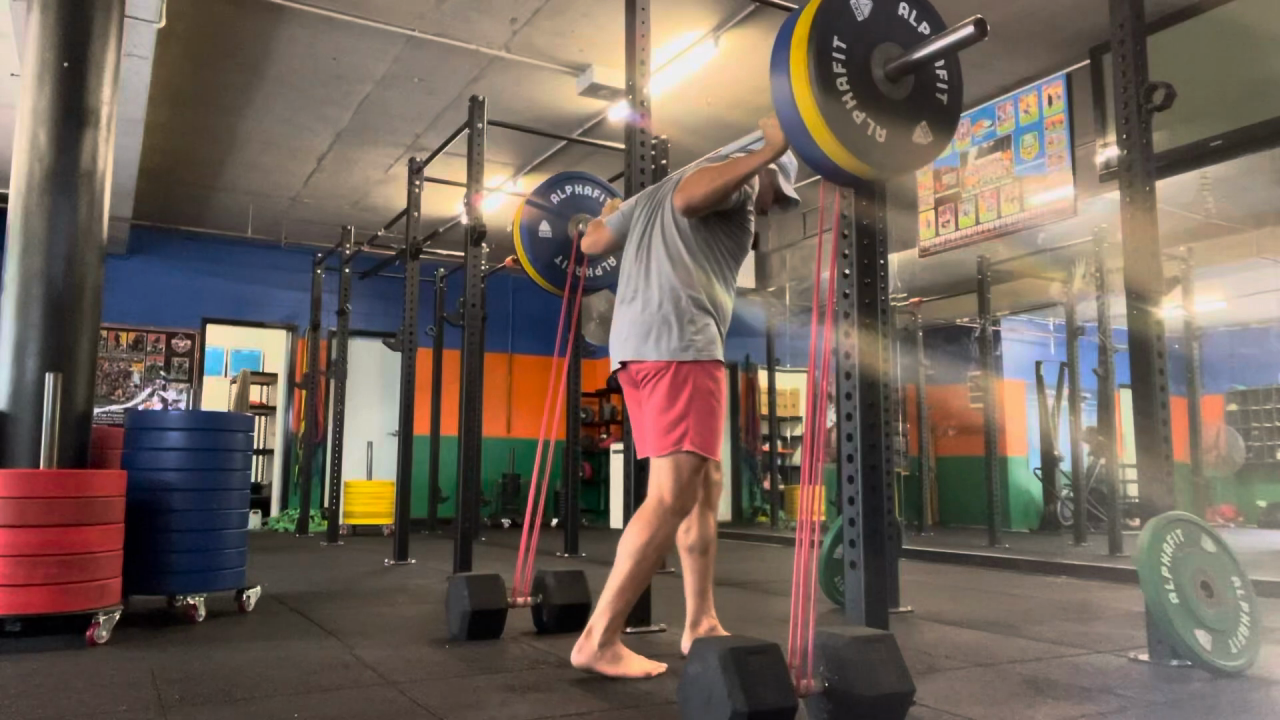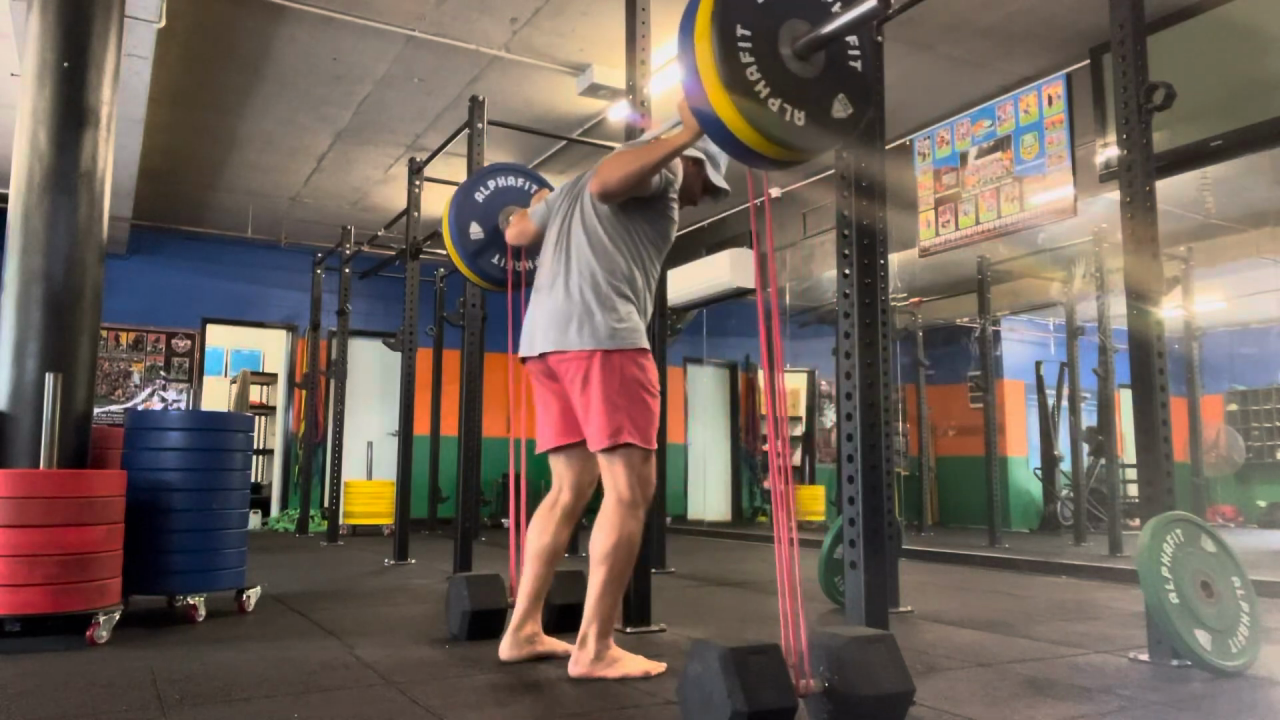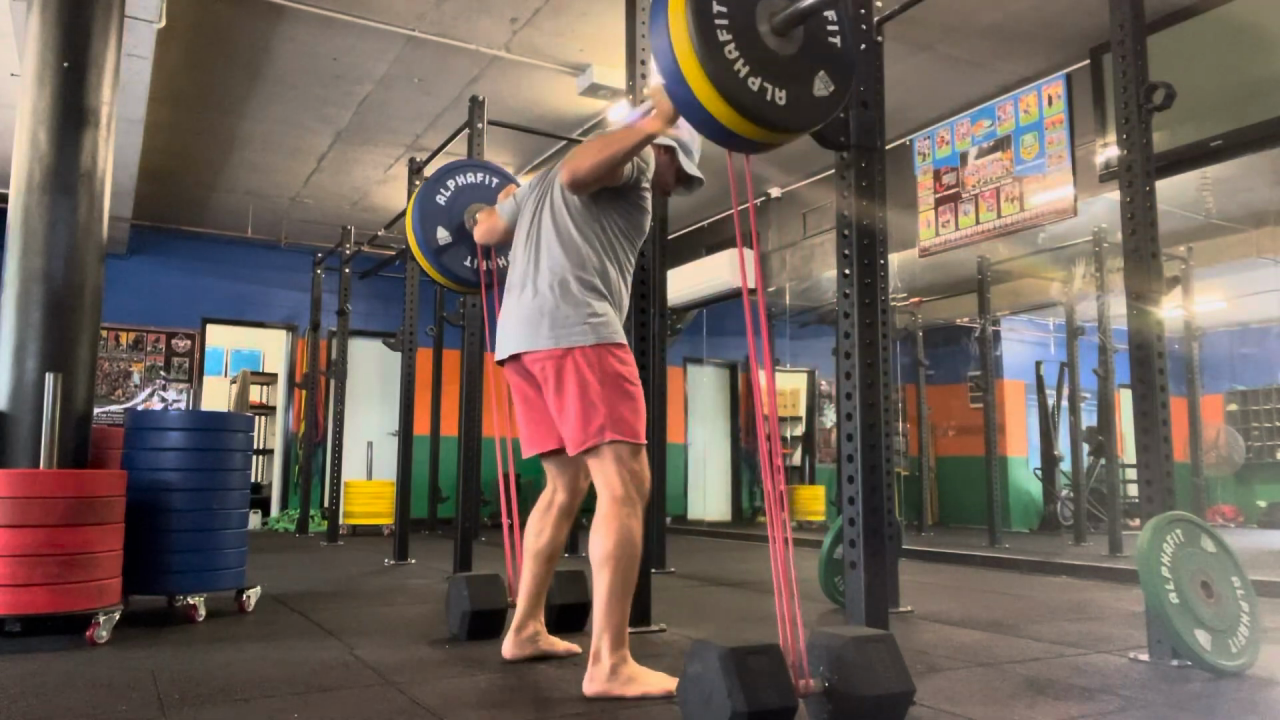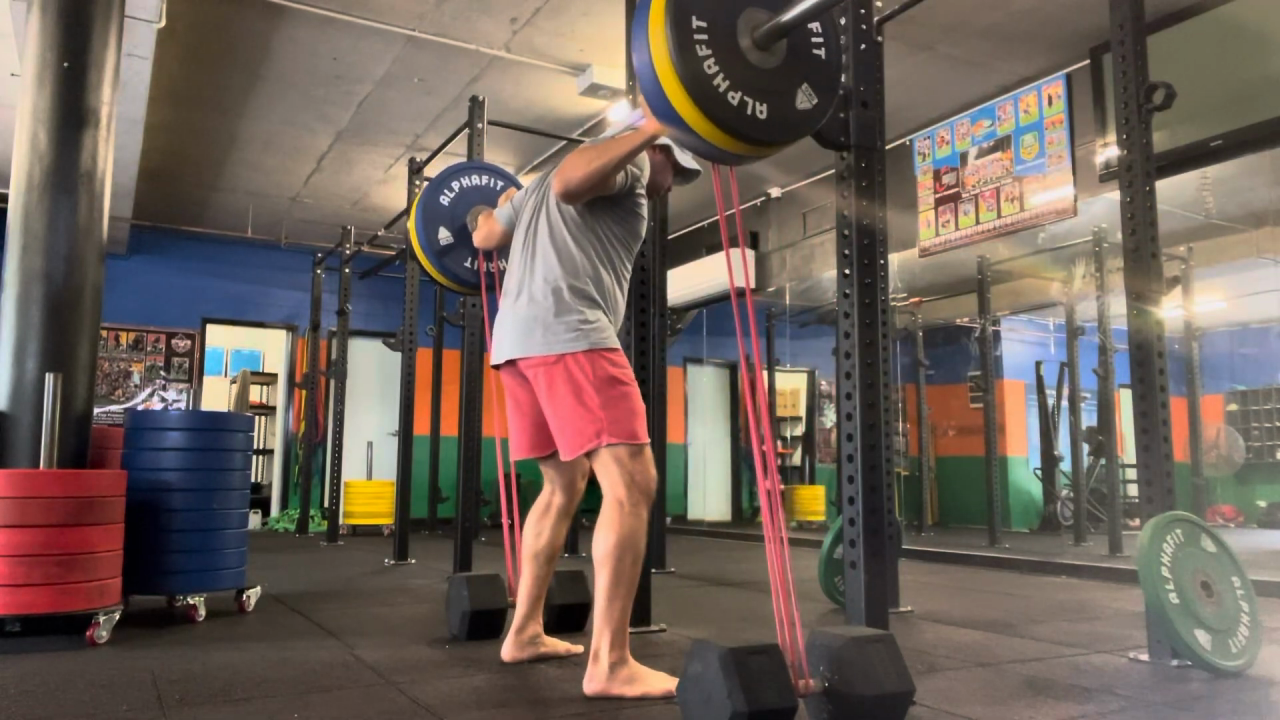
dt=1s
person 1, frame 1
left shoulder: (654, 193)
right shoulder: (738, 176)
left elbow: (592, 242)
right elbow: (691, 197)
left wrist: (611, 214)
right wrist: (773, 149)
left hip: (638, 346)
right hip: (678, 345)
left knee: (704, 486)
right knee: (673, 496)
left ankle: (701, 625)
right ankle: (599, 641)
person 1, frame 2
left shoulder: (574, 187)
right shoulder: (663, 166)
left elbow: (517, 233)
right elbow: (607, 181)
left wrist: (533, 206)
right wrist: (688, 132)
left hip: (547, 336)
right hip: (600, 334)
left knee: (573, 487)
right knee: (631, 486)
left ankle: (523, 629)
right ankle: (596, 648)
person 1, frame 3
left shoulder: (542, 181)
right shoulder: (636, 153)
left elbow: (485, 231)
right elbow: (577, 170)
left wrist: (505, 201)
right wrist: (659, 119)
left hip: (523, 336)
right hip: (576, 330)
left knee: (568, 486)
right knee: (625, 483)
left ankle: (525, 628)
right ankle: (609, 664)
person 1, frame 4
left shoulder: (539, 184)
right shoulder: (630, 158)
left elbow: (484, 235)
right elbow: (569, 181)
left wrist: (505, 202)
right wrist: (652, 126)
left hip: (520, 338)
right hip: (569, 334)
left knee: (565, 484)
right knee: (632, 482)
left ankle: (525, 631)
right ankle: (610, 664)
